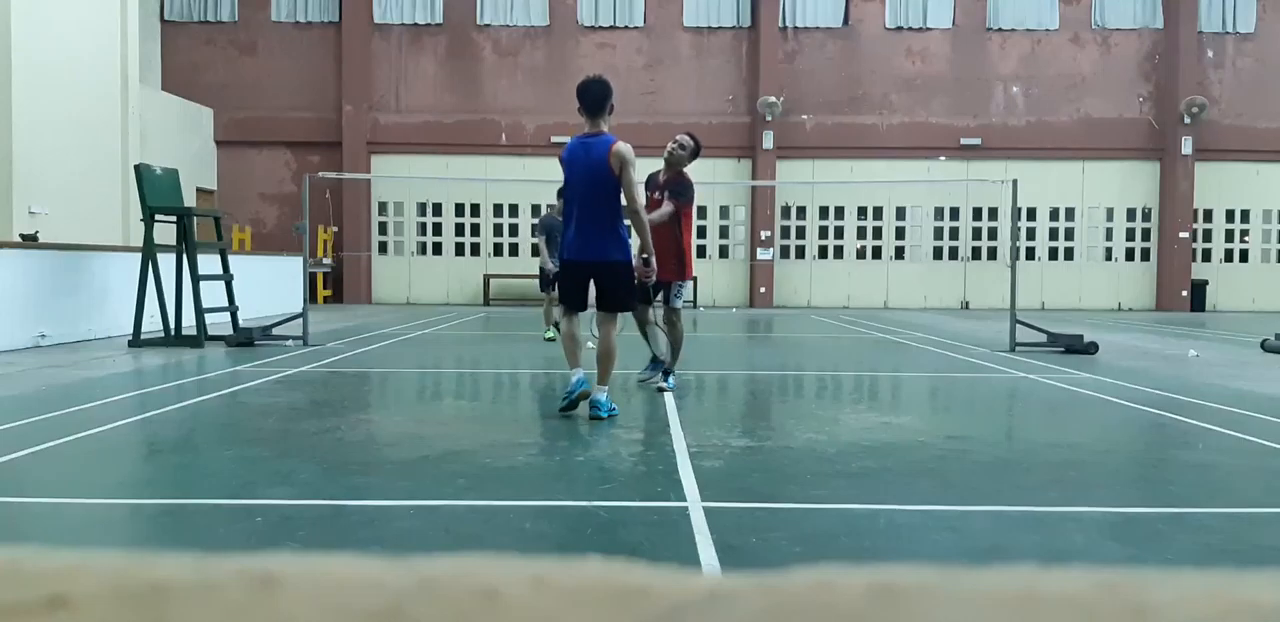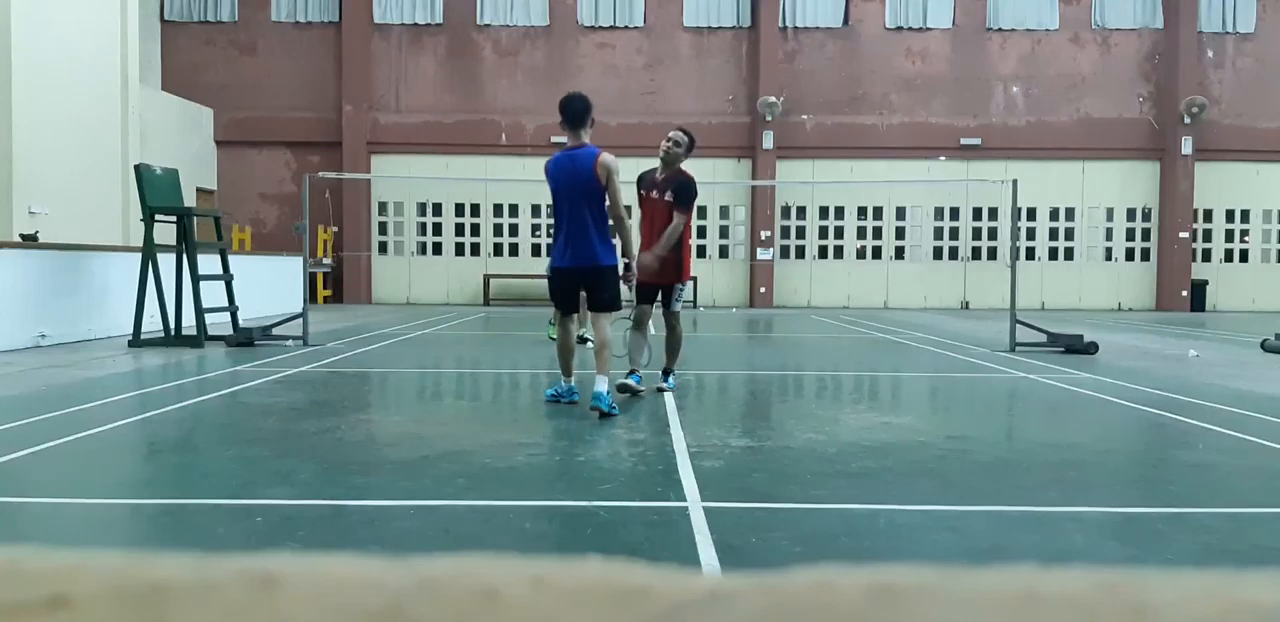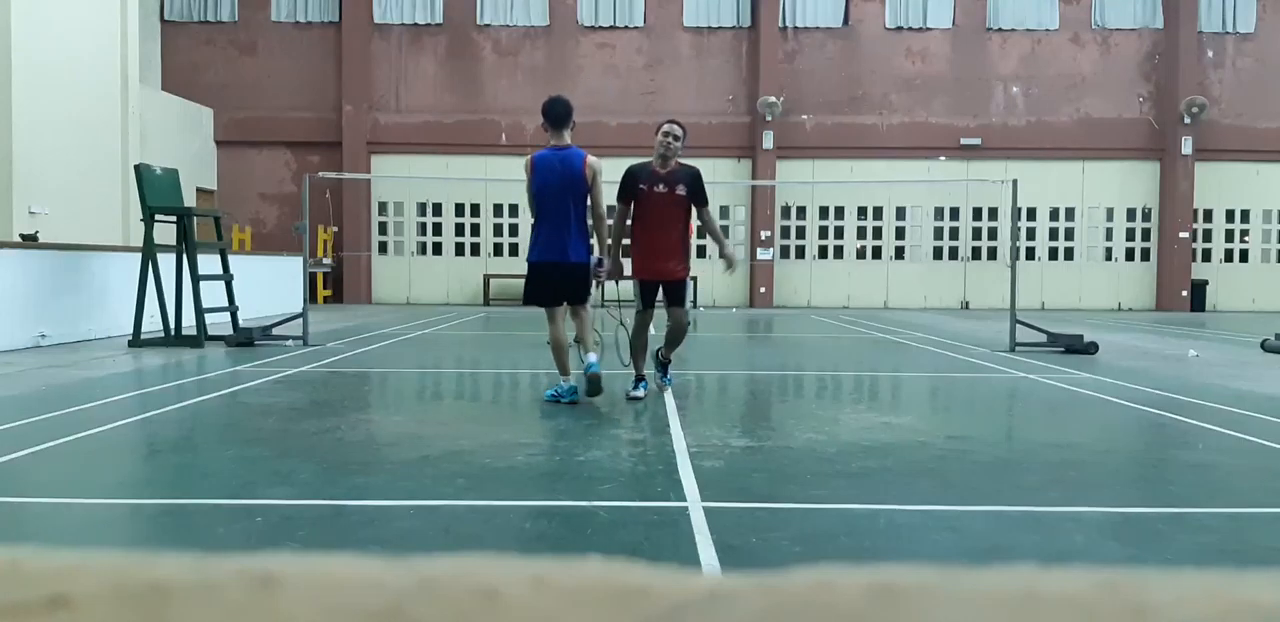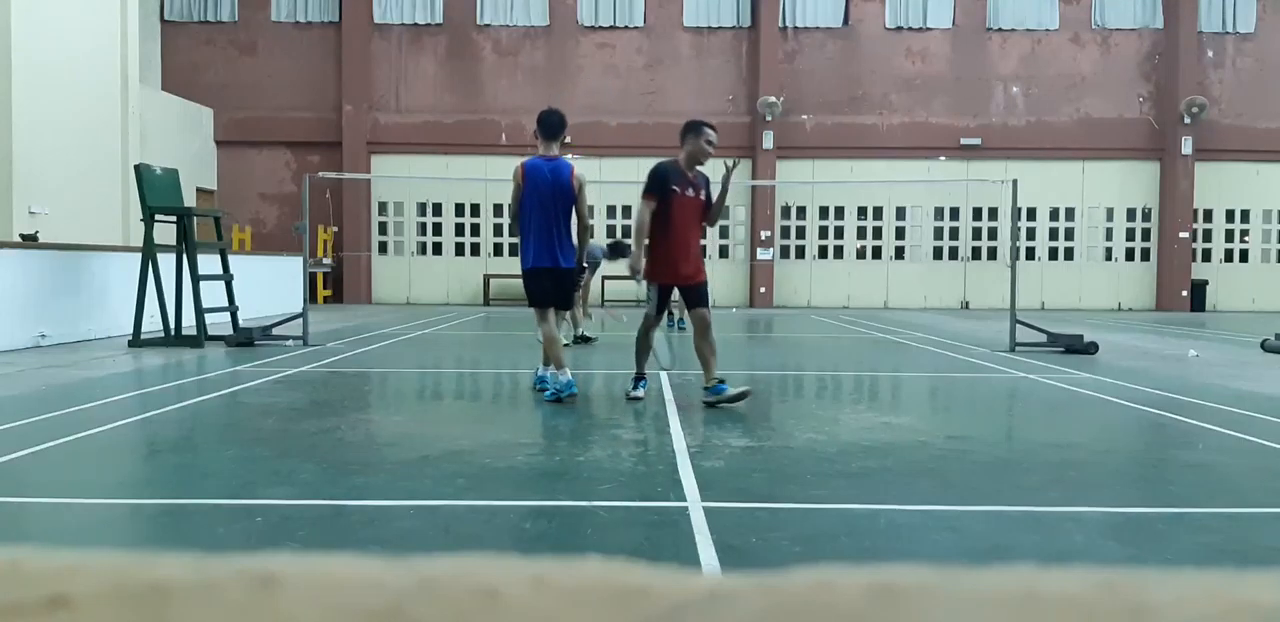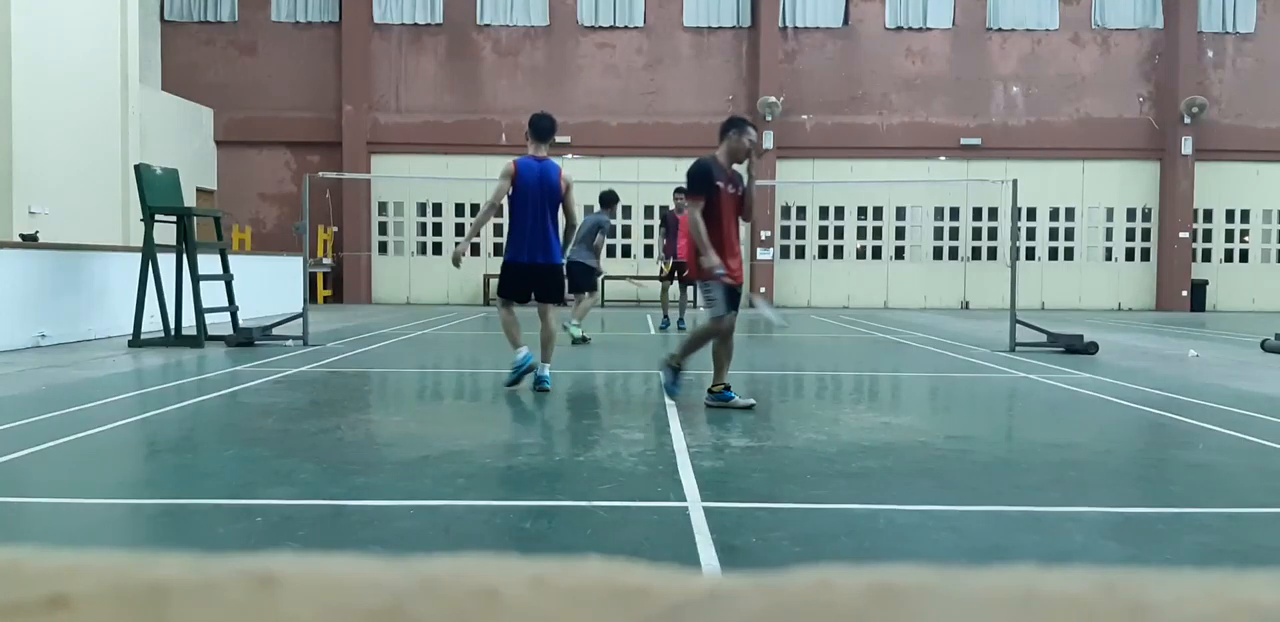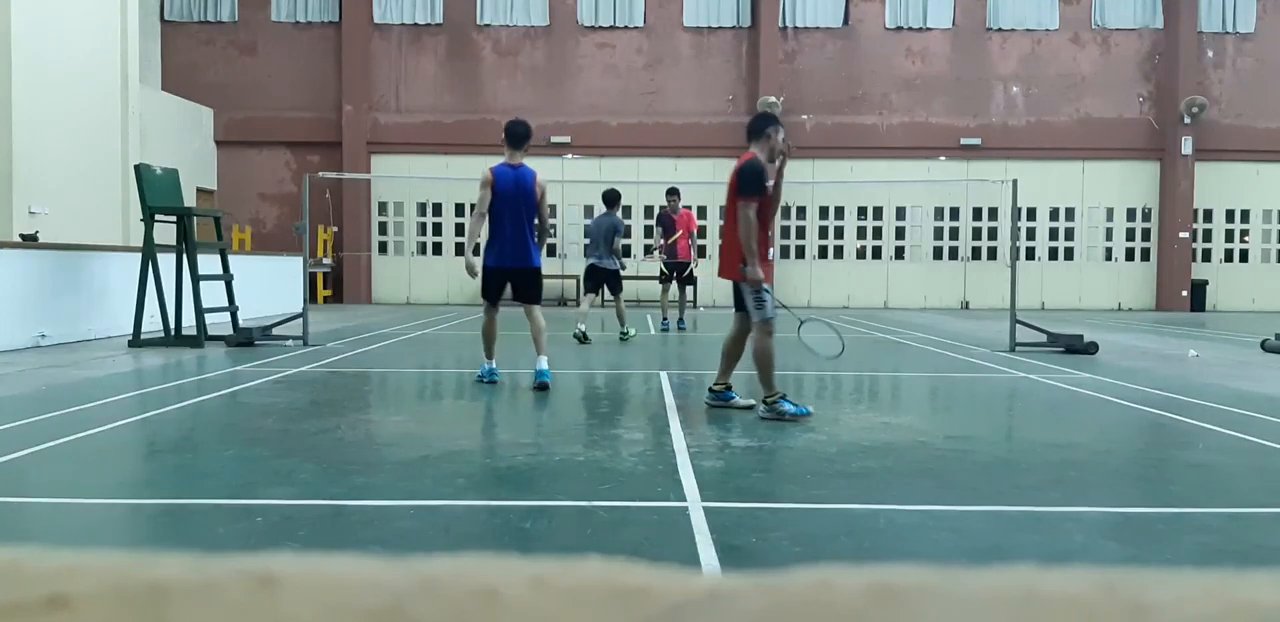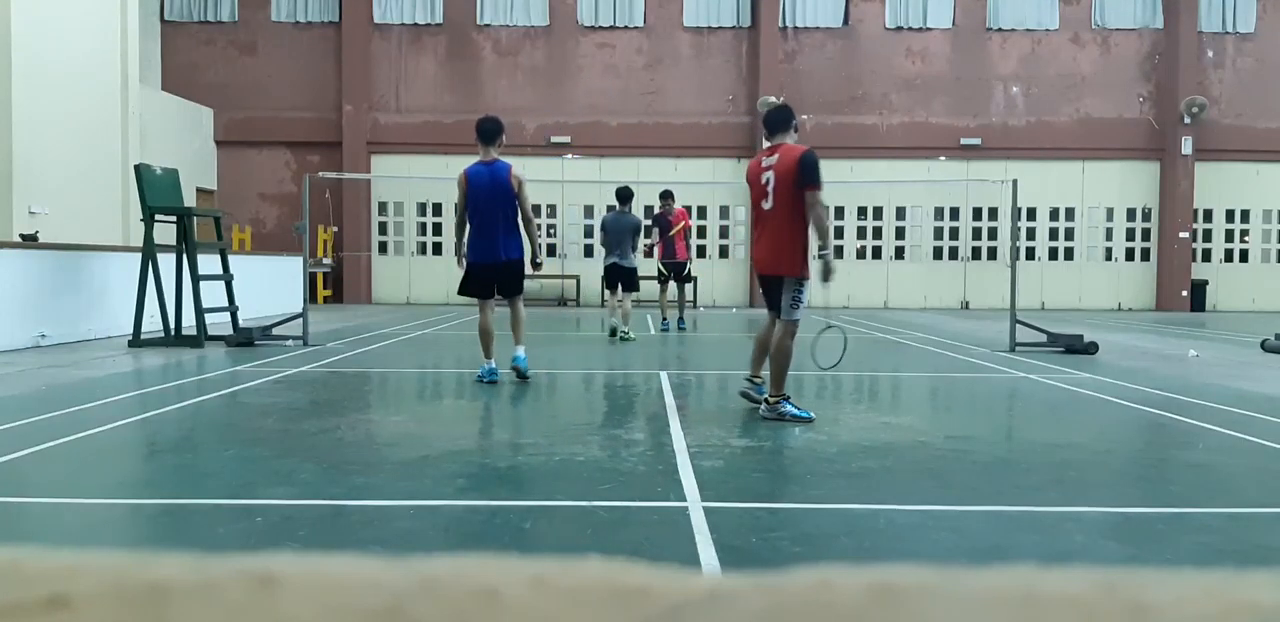
dt=0.3s
person 1, frame 1
left shoulder: (567, 153)
right shoulder: (620, 151)
right elbow: (634, 208)
right wrist: (649, 254)
left hip: (573, 252)
right hip: (612, 253)
left knee: (569, 316)
right knee: (607, 323)
left ankle: (577, 379)
right ankle: (601, 397)
person 1, frame 2
left shoulder: (551, 165)
right shoulder: (605, 161)
right elbow: (618, 215)
right wrist: (630, 258)
left hip: (563, 259)
right hip: (600, 258)
left knee: (565, 321)
right knee: (600, 323)
left ankle: (566, 385)
right ankle: (600, 390)
person 1, frame 3
left shoulder: (532, 163)
right shoulder: (590, 164)
right elbow: (599, 215)
right wrist: (601, 256)
left hip: (544, 254)
right hip: (578, 254)
left knee: (555, 317)
right knee: (580, 311)
left ankle: (567, 384)
right ankle: (591, 360)
person 1, frame 4
left shoulder: (522, 170)
right shoulder: (575, 175)
left elbow: (514, 216)
right elbow: (583, 224)
right wrist: (581, 261)
left hip: (535, 259)
right hip: (564, 260)
left knee: (546, 319)
right knee: (555, 317)
left ankle: (564, 379)
right ankle: (546, 372)
person 1, frame 5
left shoulder: (513, 168)
right shoulder: (562, 176)
left elbow: (493, 205)
right elbow: (572, 222)
left wrist: (466, 241)
right wrist: (560, 250)
left hip: (518, 255)
right hip: (550, 257)
left knee: (506, 307)
right knee: (547, 312)
left ankle: (522, 354)
right ankle: (544, 372)
person 1, frame 6
left shoulder: (491, 175)
right shoulder: (537, 181)
left elbow: (480, 214)
right elbow: (543, 225)
left wrist: (469, 252)
right wrist: (536, 252)
left hip: (496, 258)
right hip: (527, 260)
left knee: (491, 311)
right knee: (534, 312)
left ankle: (489, 367)
right ankle: (542, 366)
person 1, frame 7
left shoulder: (466, 176)
right shoulder: (513, 174)
left elbow: (461, 219)
right elbow: (527, 216)
left wrist: (459, 250)
right wrist: (535, 251)
left hip: (480, 254)
right hip: (511, 253)
left knee: (486, 309)
right knee: (516, 303)
left ankle: (489, 367)
right ankle: (519, 355)
person 2, frame 1
left shoulder: (682, 183)
right shoulder: (652, 178)
left elbow: (664, 214)
left hip: (675, 262)
right hip: (653, 260)
left knee: (672, 315)
right knee: (639, 309)
left ankle: (669, 371)
right ankle: (657, 358)
person 2, frame 2
left shoulder: (685, 182)
right shoulder: (644, 178)
left elbow: (678, 224)
left wrist: (656, 255)
right wrist: (639, 255)
left hip: (673, 265)
right hip: (647, 264)
left knee: (672, 319)
right knee: (639, 316)
left ankle: (669, 372)
right ankle: (635, 374)
person 2, frame 3
left shoulder: (691, 175)
right shoulder: (635, 173)
left elbow: (704, 215)
right elbow: (621, 216)
left wrist: (723, 246)
right wrist: (615, 256)
left hip: (677, 264)
right hip: (644, 264)
left knee: (680, 319)
right knee: (643, 318)
left ankle: (664, 357)
right ankle: (639, 378)
person 2, frame 4
left shoulder: (703, 180)
right shoulder: (663, 171)
left elbow: (710, 220)
right elbow: (644, 213)
left wrist: (725, 186)
right wrist: (637, 253)
left hip: (693, 267)
right hip: (662, 266)
left knee: (703, 321)
right knee: (651, 321)
left ankle: (712, 385)
right ankle: (639, 377)
person 2, frame 5
left shoulder: (735, 177)
right shoulder: (703, 168)
left elbow: (747, 215)
right elbow: (693, 213)
left wrist: (751, 175)
right wrist: (708, 254)
left hip: (732, 264)
right hip: (710, 263)
left knee: (728, 325)
right knee: (719, 323)
left ankle: (720, 389)
right ankle: (674, 363)
person 2, frame 6
left shoulder: (756, 168)
right shoulder: (753, 167)
left elbow: (767, 215)
right elbow: (746, 216)
left wrist: (780, 174)
right wrist: (752, 263)
left hip: (748, 264)
right hip: (749, 265)
left knee: (743, 325)
right knee: (765, 327)
left ankle: (720, 388)
right ankle: (772, 400)
person 2, frame 7
left shoulder: (755, 163)
right shoulder: (803, 156)
right elbow: (814, 207)
right wrist: (825, 251)
left hip: (762, 257)
right hip: (789, 258)
left knee: (774, 320)
right knee: (787, 326)
left ankle: (754, 379)
right ankle: (775, 400)
